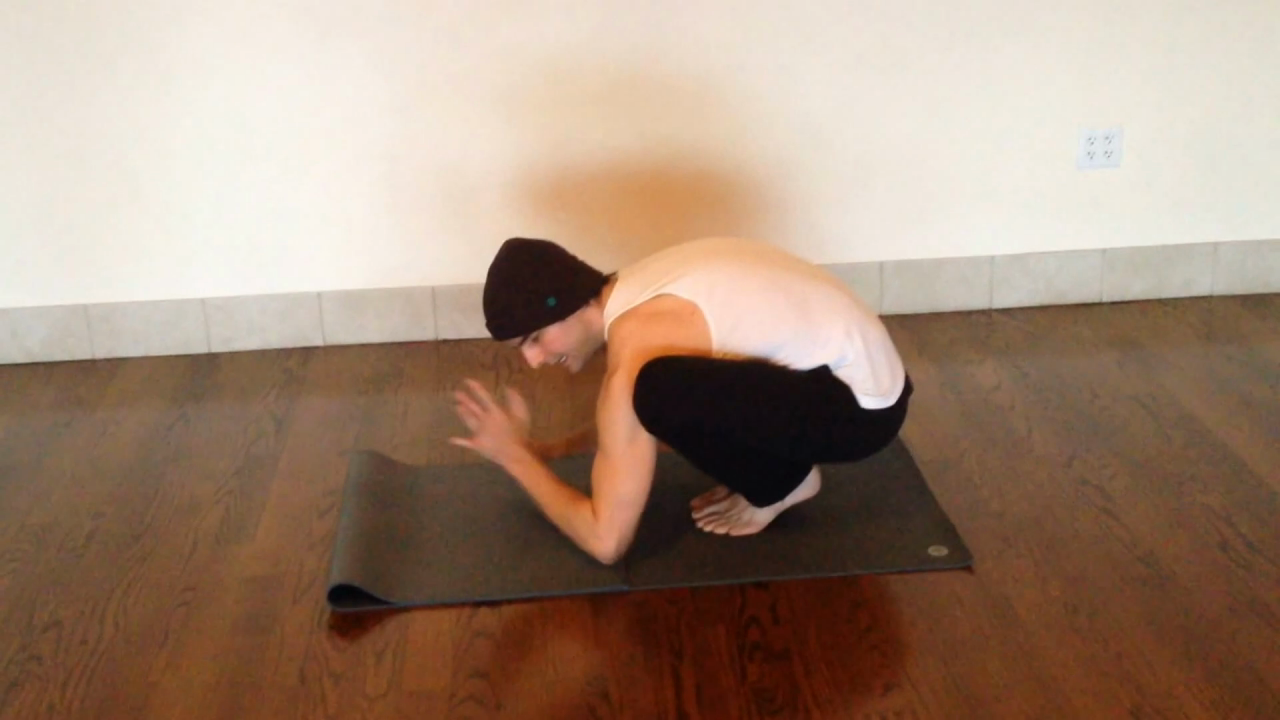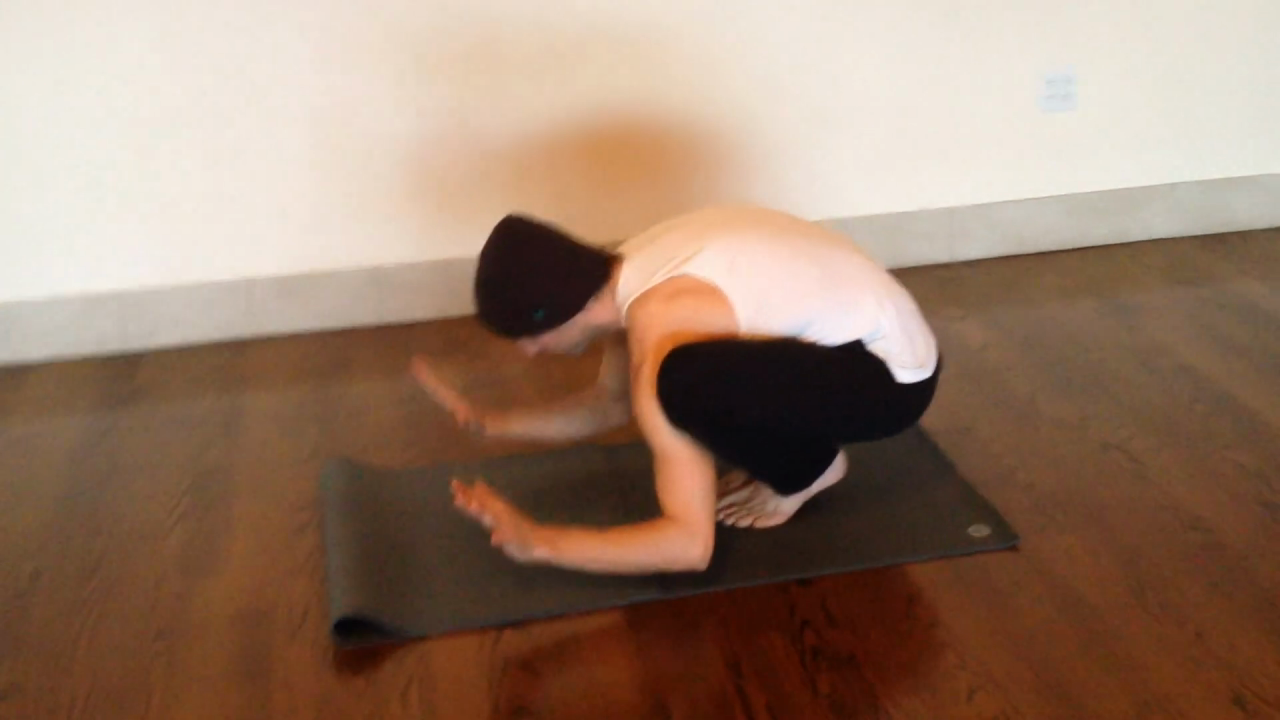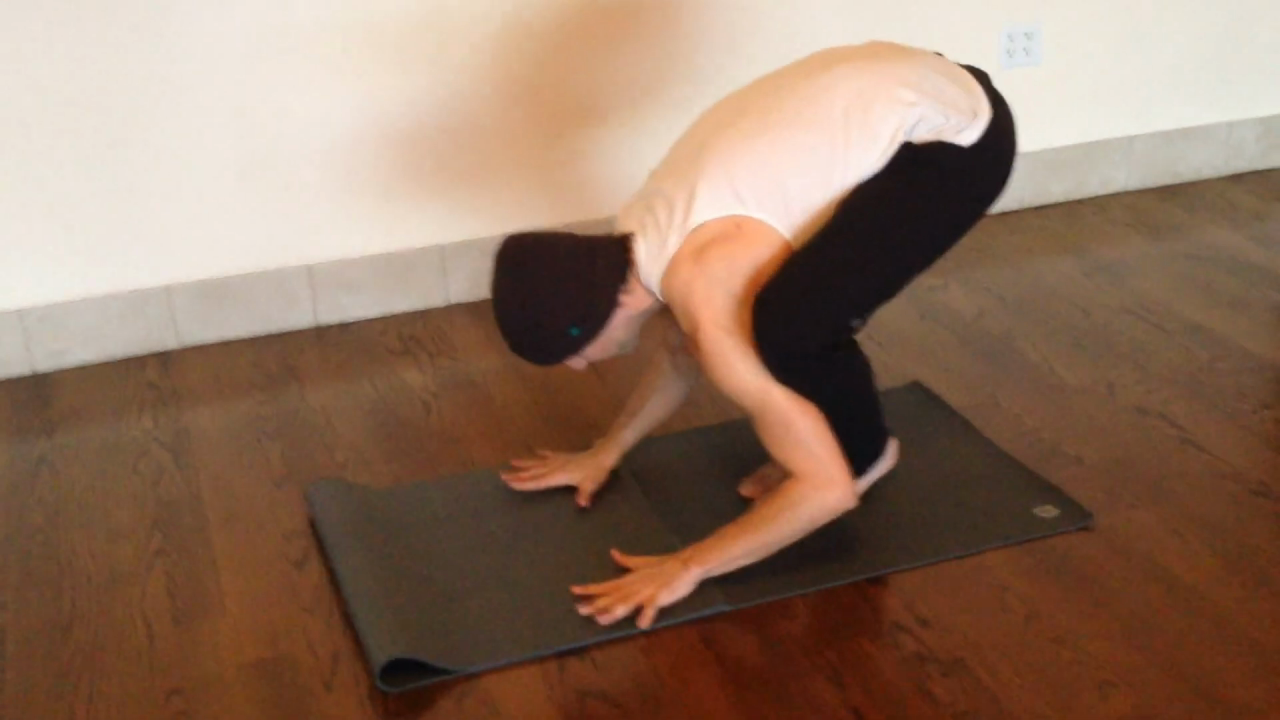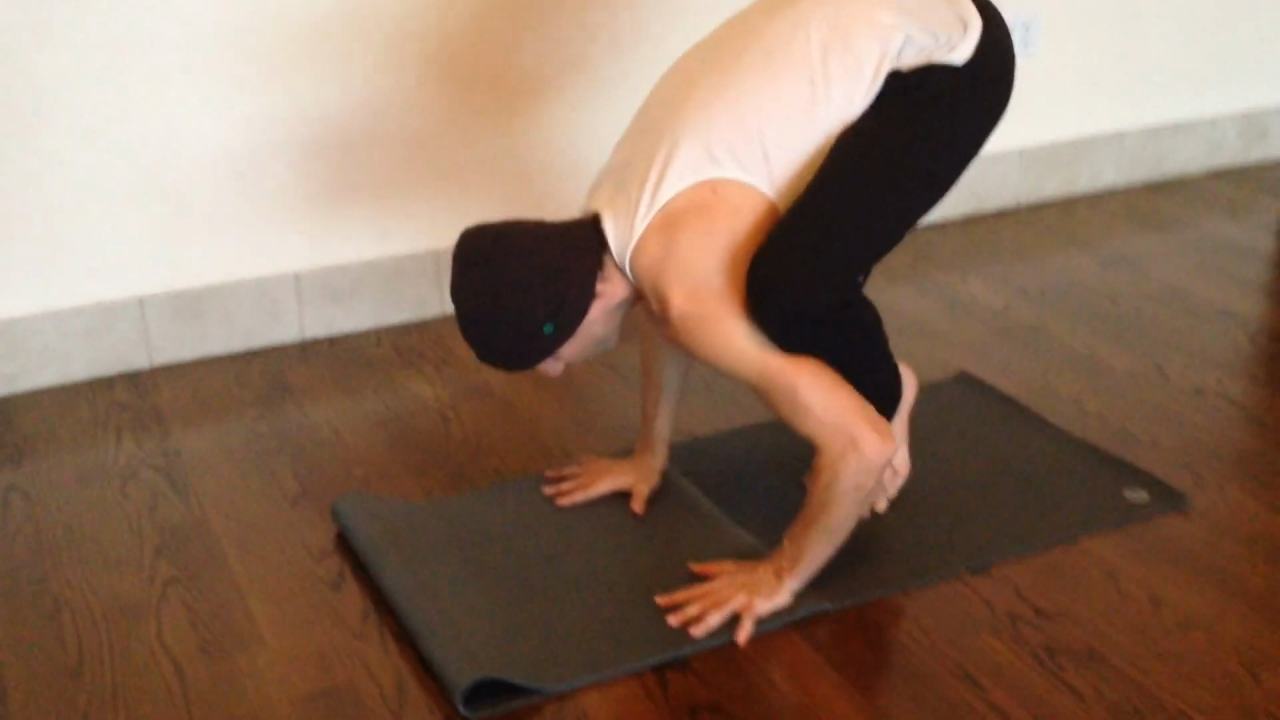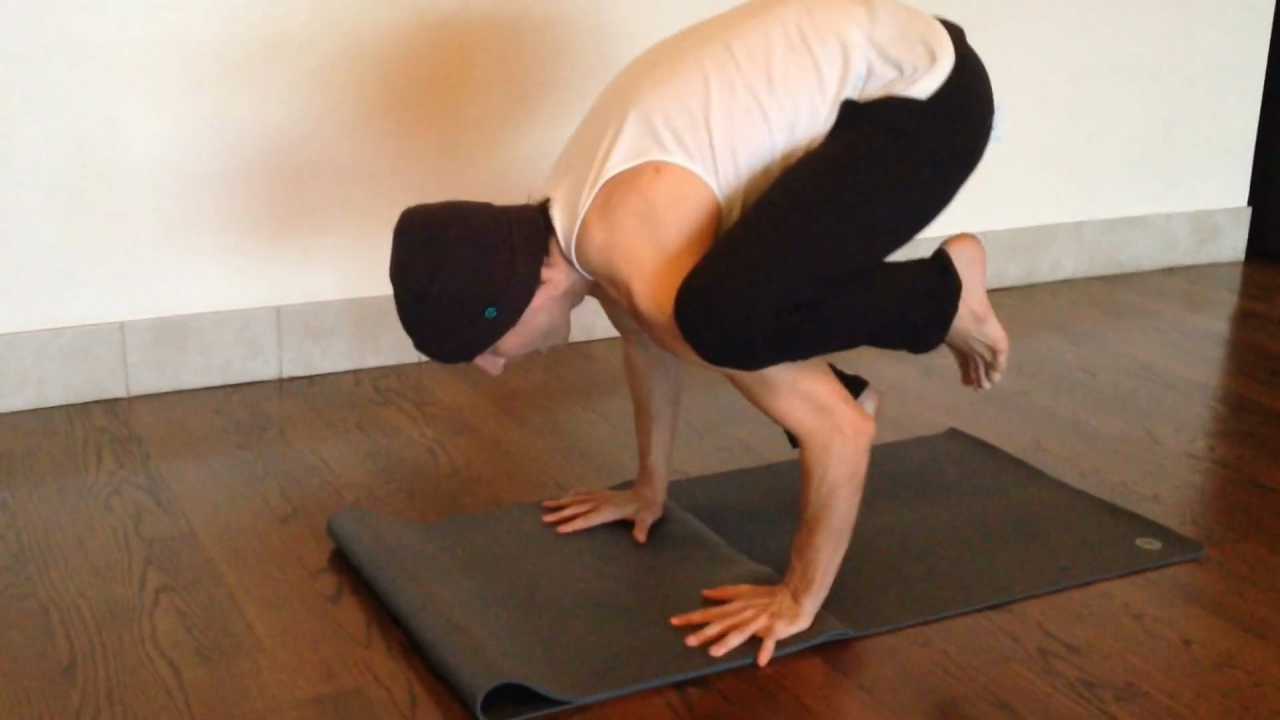
dt=1s
person 1, frame 1
left shoulder: (632, 359)
right shoulder: (631, 292)
left elbow: (606, 540)
right elbow: (632, 434)
right wrist: (540, 454)
left hip: (862, 406)
left knee: (658, 391)
left ankle: (780, 485)
right ankle: (769, 469)
person 1, frame 2
left shoulder: (662, 341)
right shoulder: (630, 272)
left elbow: (691, 543)
right elbow: (612, 403)
left wrist: (538, 542)
right wrist: (491, 422)
left hip: (893, 375)
right hip: (863, 327)
left knee: (685, 383)
left ankle: (806, 471)
right ankle: (793, 451)
person 1, frame 3
left shoulder: (710, 303)
right shoulder: (640, 236)
left elbow: (828, 488)
right elbow: (681, 352)
left wrist: (687, 567)
right wrist: (604, 453)
left hip: (956, 133)
right hip: (896, 93)
left knee: (790, 323)
left ankle: (863, 453)
right ankle: (827, 435)
person 1, frame 4
left shoulder: (688, 285)
right shoulder: (612, 211)
left elbow: (864, 446)
left wrist: (781, 574)
right wrist: (650, 453)
left knee: (791, 288)
left ankle: (882, 394)
right ankle: (867, 393)
person 1, frame 5
left shoulder: (640, 260)
right shoulder: (572, 214)
left elbow: (844, 429)
right elbow: (647, 339)
left wrist: (800, 598)
right wrist: (649, 488)
left hip: (925, 90)
left knee: (725, 317)
left ankle: (941, 293)
right ankle: (839, 385)
